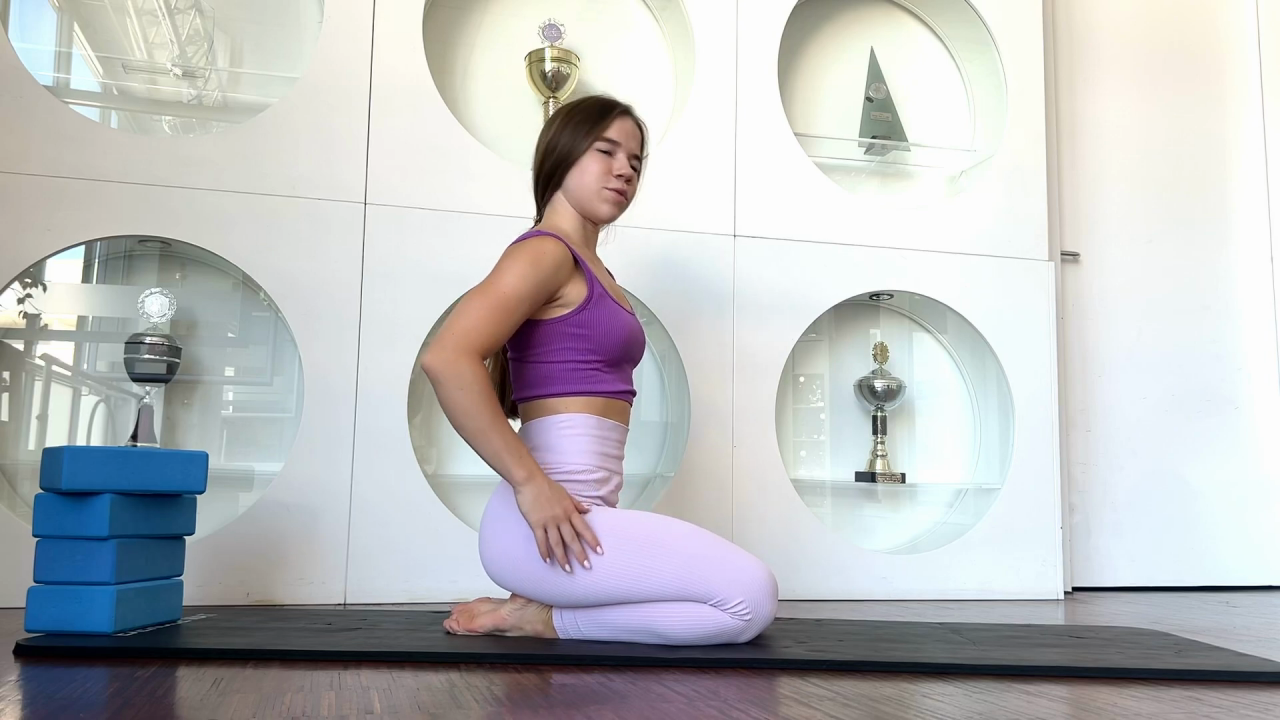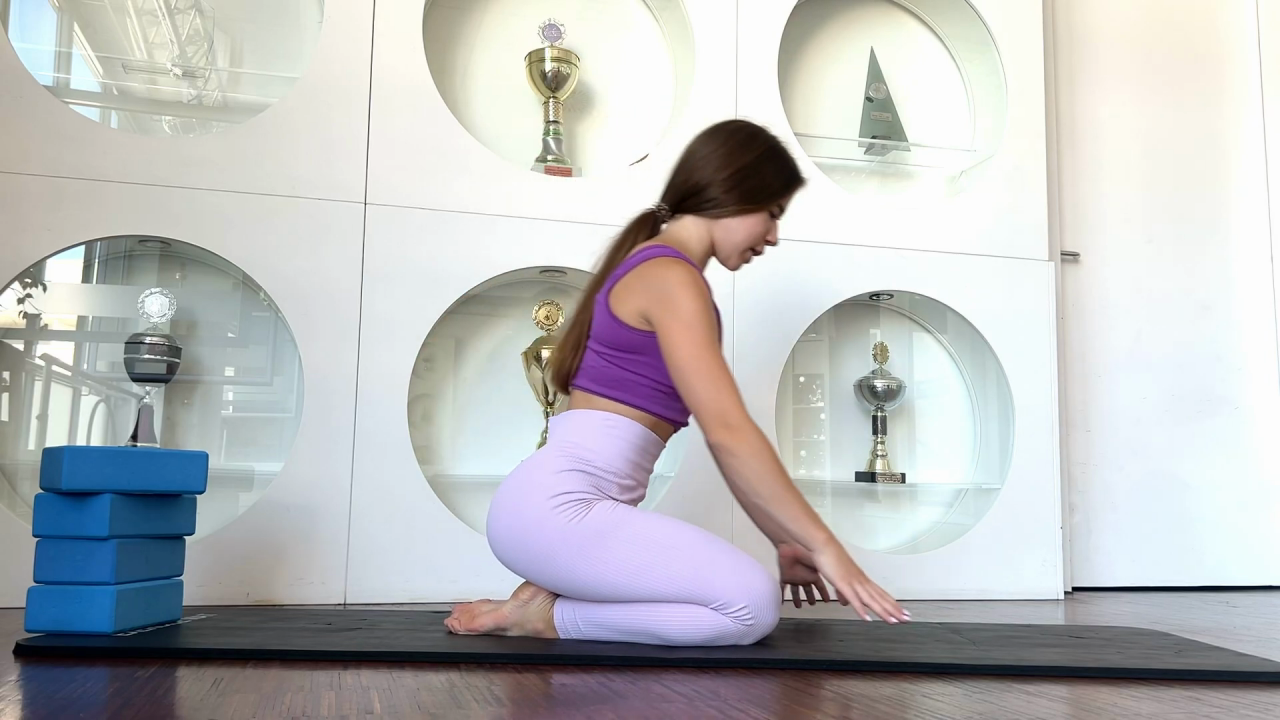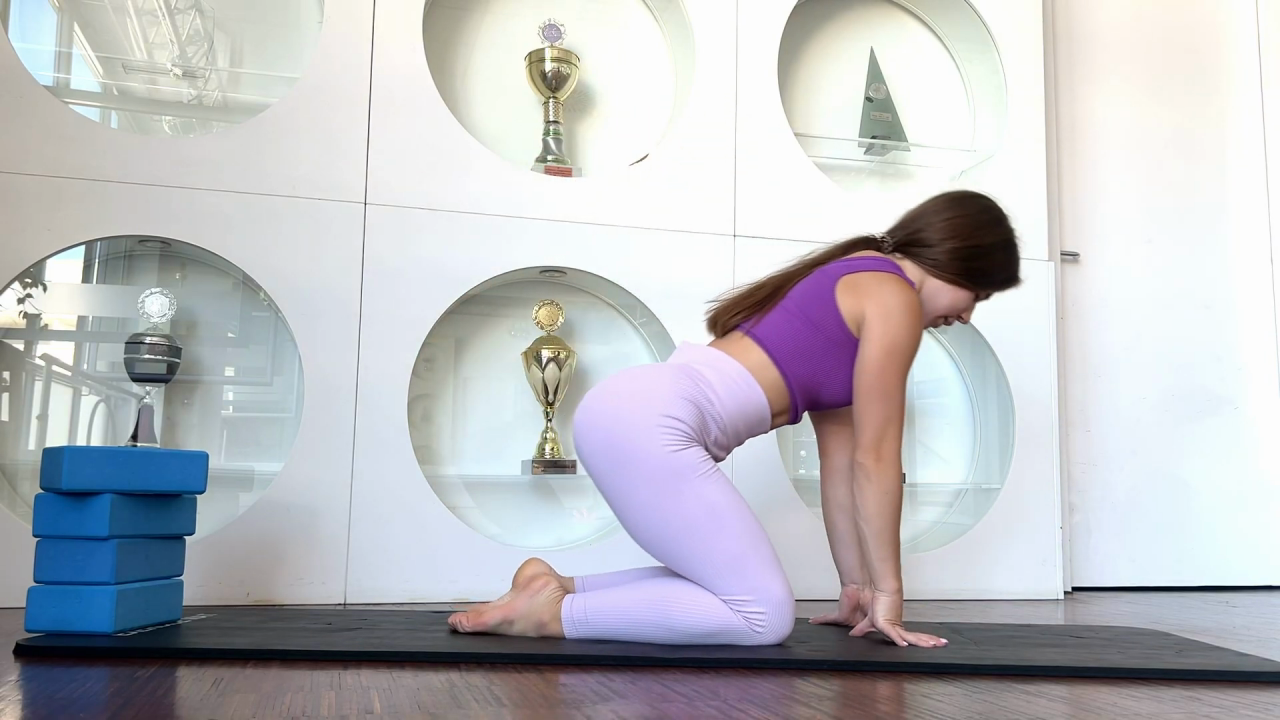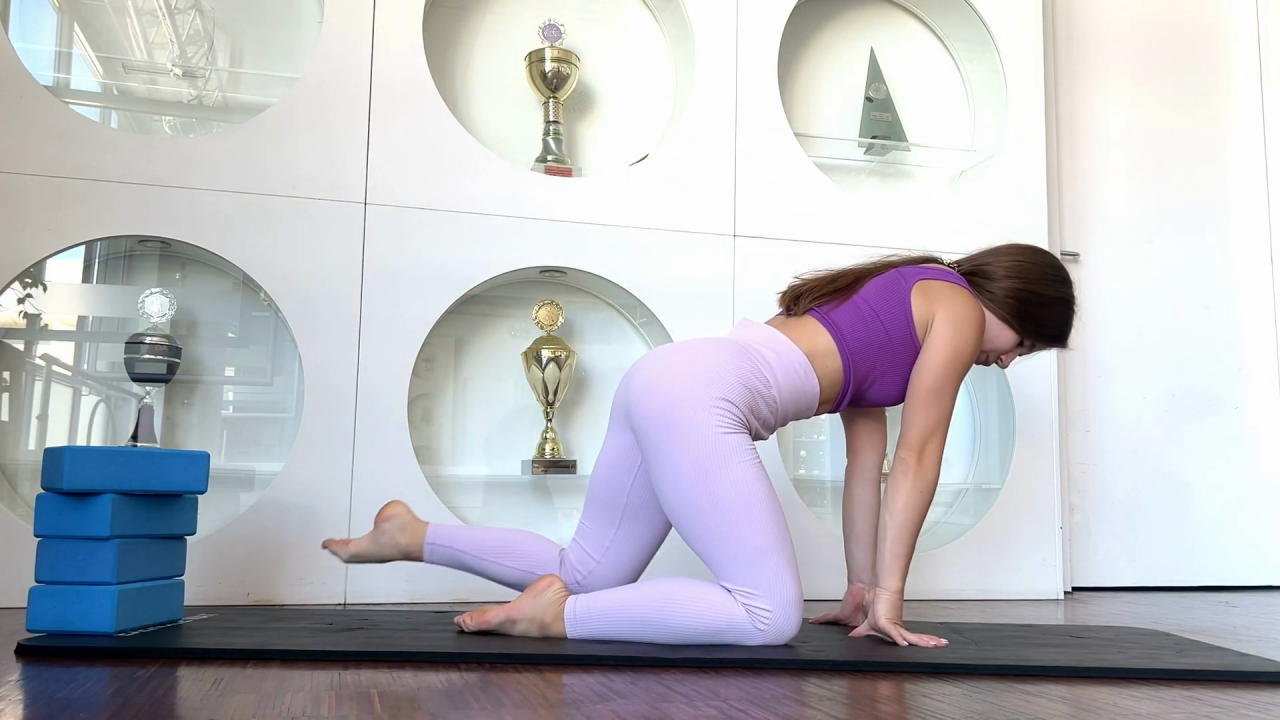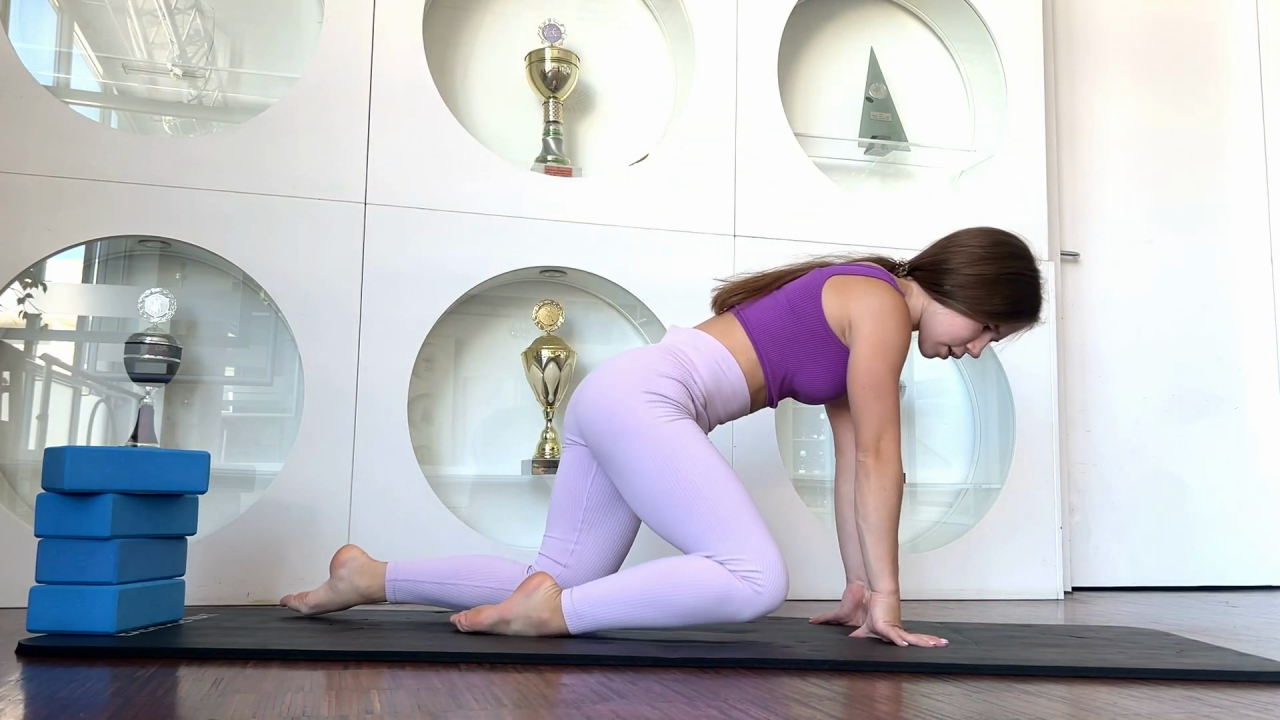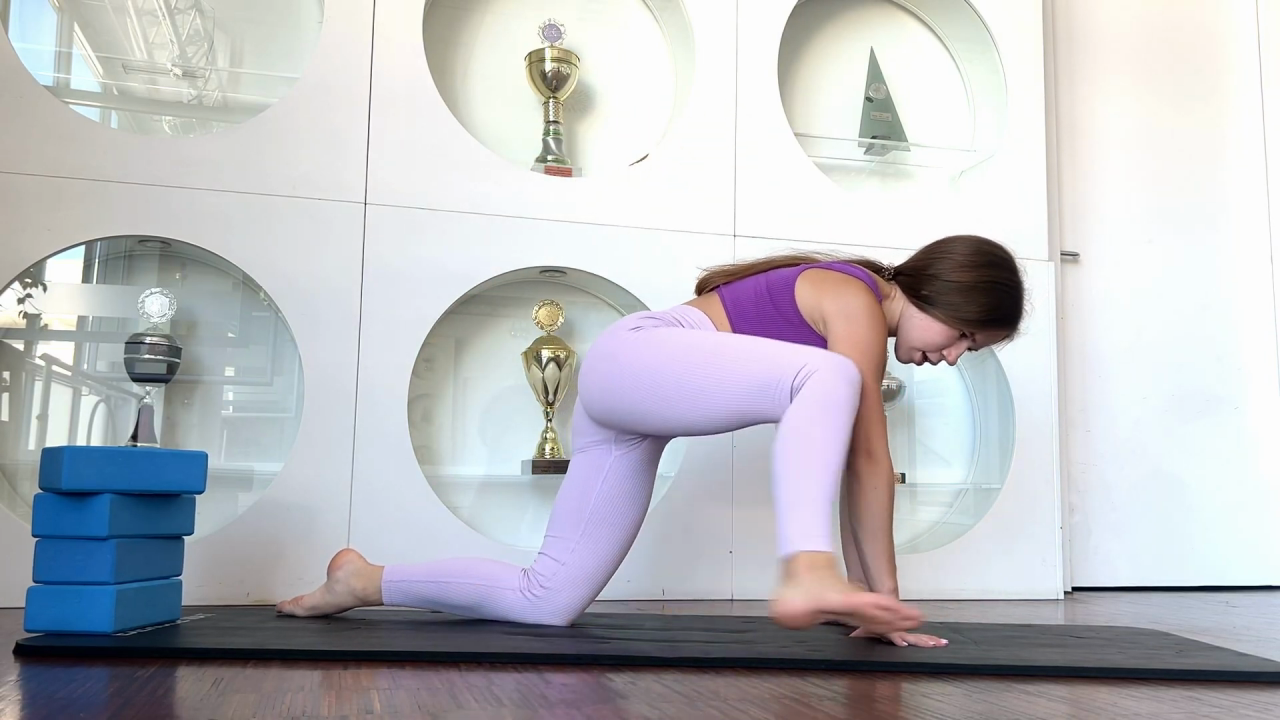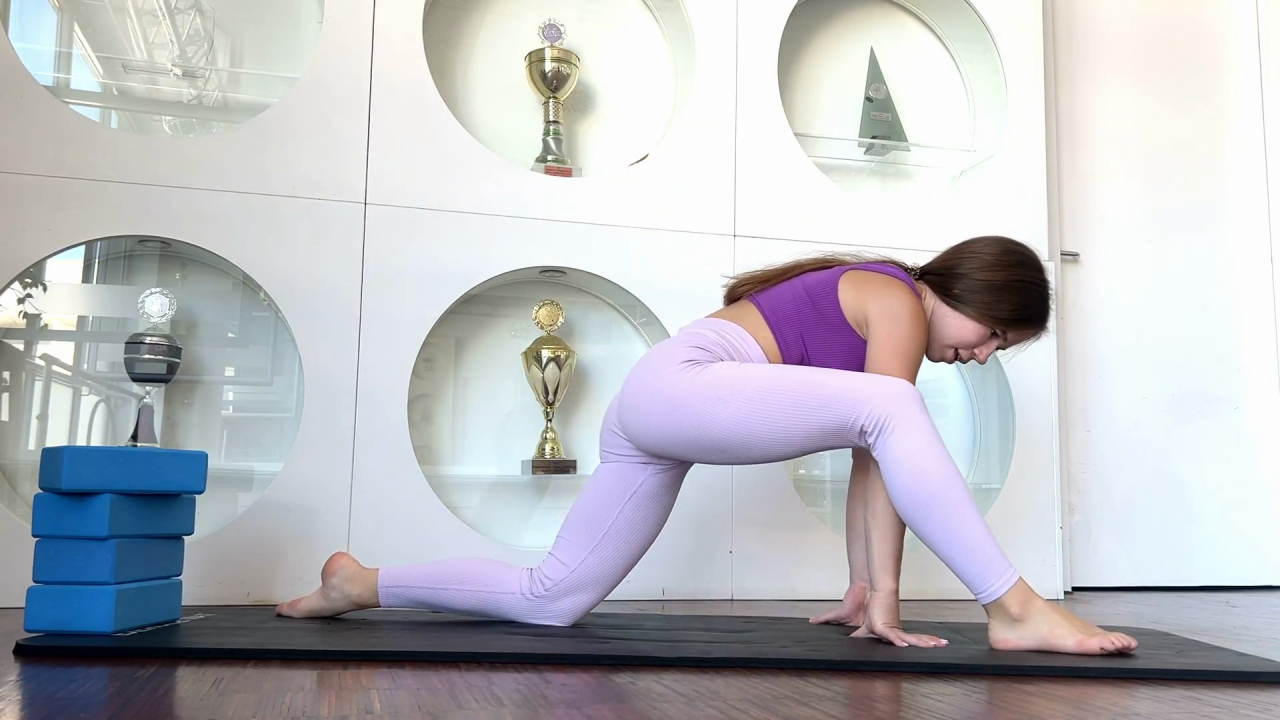
dt=0.5s
person 1, frame 1
left shoulder: (588, 269)
right shoulder: (543, 253)
right elbow: (446, 359)
left wrist: (601, 514)
right wrist: (529, 483)
left hip: (568, 511)
right hip: (537, 516)
left knee: (743, 584)
right knee: (750, 597)
left ankle: (547, 602)
right ankle: (545, 618)
person 1, frame 2
left shoulder: (669, 276)
right shoulder: (671, 280)
left elbow: (726, 434)
right elbow: (729, 433)
left wrist: (785, 541)
right wrist: (825, 548)
left hip: (572, 507)
right hip: (555, 509)
left knee: (741, 586)
right knee: (751, 605)
left ankle: (557, 592)
right ankle: (547, 616)
person 1, frame 3
left shoulder: (845, 286)
right shoulder: (894, 299)
left elbow: (839, 459)
right elbow: (875, 461)
left wrist: (855, 585)
right wrist: (883, 593)
left hip: (626, 408)
right hip: (647, 424)
left knee: (718, 581)
right knee: (763, 616)
left ankle: (556, 582)
right ankle: (552, 612)
person 1, frame 4
left shoulder: (892, 311)
right shoulder: (958, 308)
left elbow: (863, 462)
right elbow: (916, 460)
left wrist: (861, 588)
right wrist: (887, 595)
left hip: (661, 378)
right hip: (697, 401)
left knee: (590, 574)
right knee: (770, 617)
left ankle: (410, 535)
right ankle: (555, 615)
person 1, frame 5
left shoulder: (859, 308)
right shoulder: (882, 307)
left elbow: (852, 459)
right elbow: (877, 459)
left wrist: (861, 589)
right wrist: (884, 595)
left hip: (616, 398)
right hip: (640, 396)
left knee: (563, 590)
right knee: (755, 582)
left ankle: (368, 578)
right ankle: (548, 603)
person 1, frame 6
left shoulder: (857, 314)
right shoulder: (856, 301)
left elbow: (851, 463)
right elbow: (869, 456)
left wrist: (869, 592)
right wrist: (885, 589)
left hip: (628, 407)
right hip: (630, 357)
left knee: (547, 602)
right knee: (825, 380)
left ankle: (362, 582)
right ankle: (802, 569)
person 1, frame 7
left shoulder: (876, 305)
right shoulder: (899, 302)
left elbow: (870, 461)
right elbow: (885, 440)
left wrist: (865, 591)
right wrist: (885, 596)
left hip: (656, 410)
right hip: (675, 386)
left knee: (550, 601)
right knee: (890, 406)
left ankle: (359, 584)
right ankle: (1014, 609)
